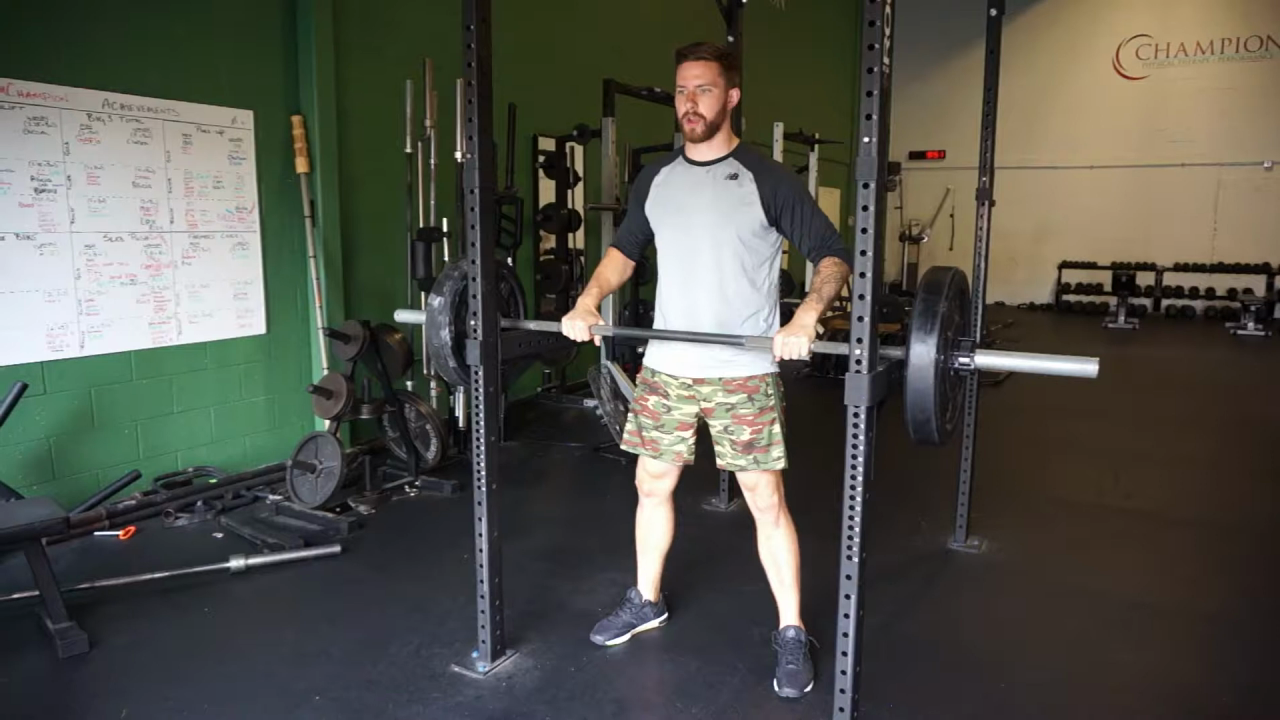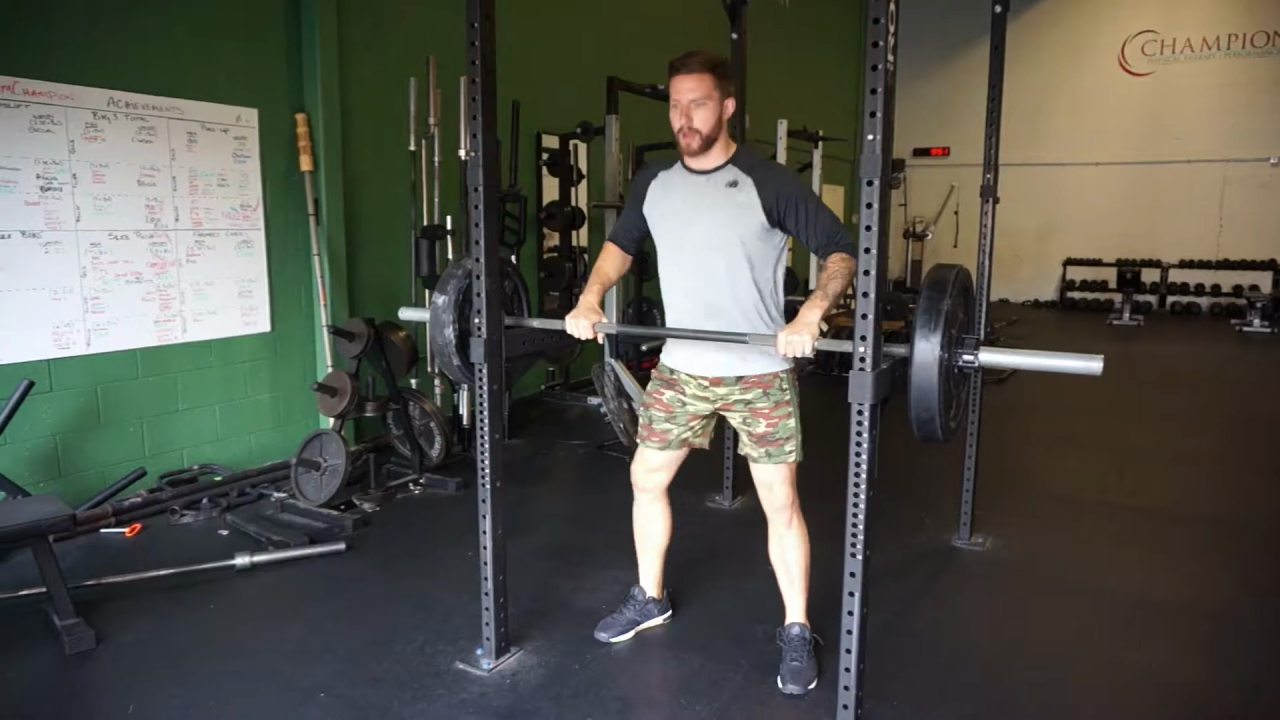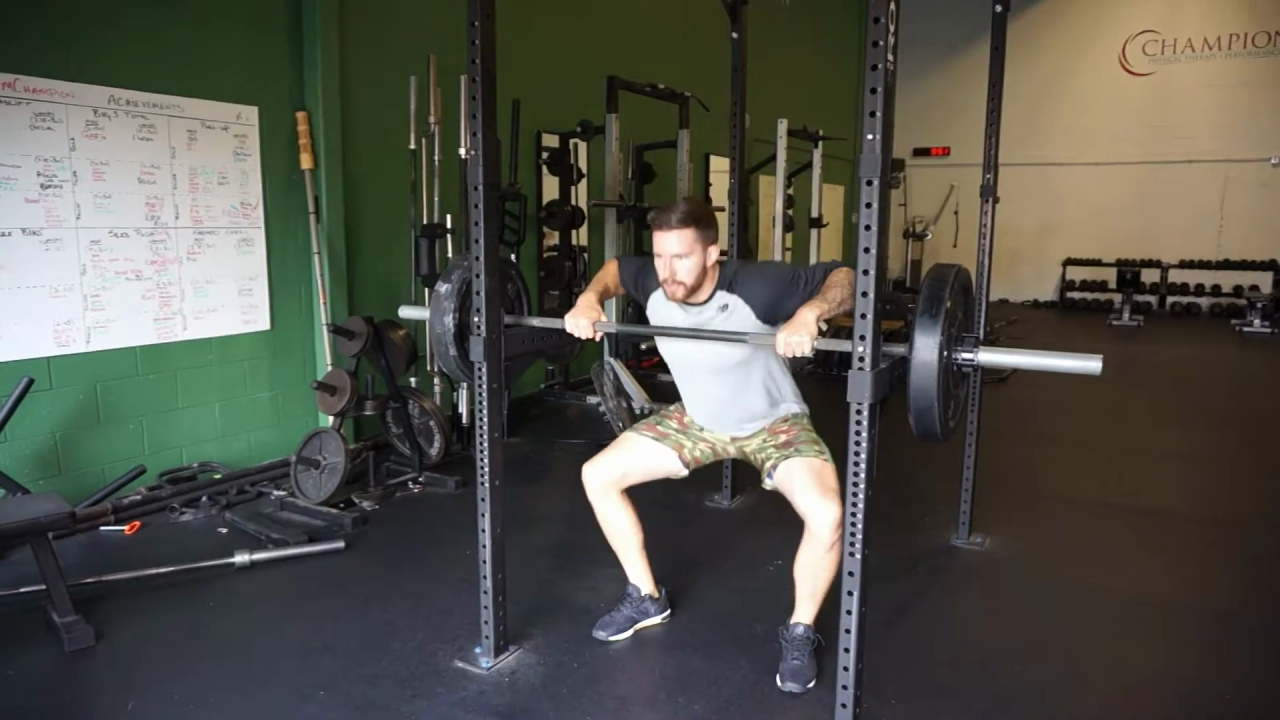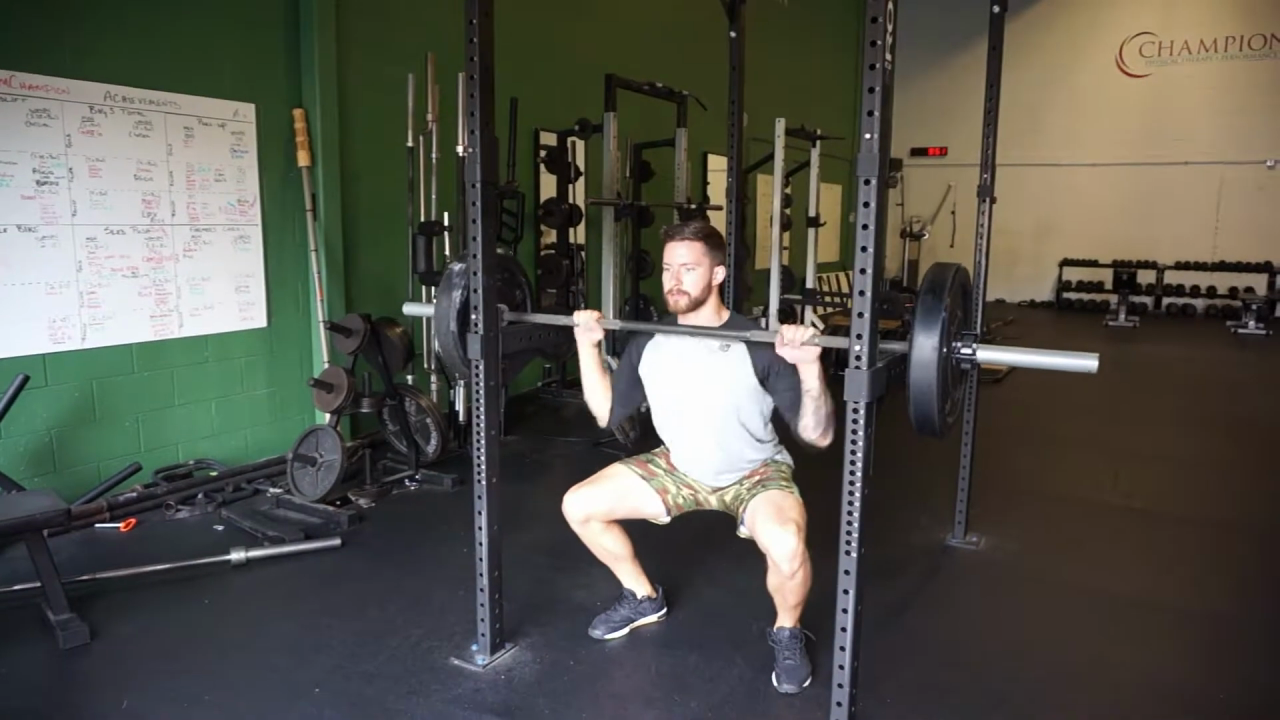
dt=0.5s
person 1, frame 1
left shoulder: (766, 179)
right shoulder: (656, 177)
left elbow: (832, 253)
right elbow: (626, 248)
left wrist: (805, 318)
right wrist: (588, 301)
left hip: (743, 371)
right hip: (666, 365)
left knee: (765, 501)
right knee: (652, 486)
left ankle: (791, 635)
right ankle: (647, 600)
person 1, frame 2
left shoulder: (767, 181)
right shoulder: (654, 181)
left elbow: (841, 249)
right elbow: (621, 244)
left wrist: (812, 313)
right wrist: (589, 298)
left hip: (758, 368)
right hip: (682, 365)
left knee: (780, 501)
right knee: (647, 479)
left ankle: (797, 633)
right ankle: (649, 599)
person 1, frame 3
left shoulder: (757, 285)
right shoulder: (652, 284)
left elbow: (844, 275)
right elbow: (616, 267)
left wrist: (808, 315)
right wrist: (589, 300)
left hip: (774, 422)
right hip: (695, 418)
left knee: (825, 516)
right knee: (598, 475)
left ankle: (799, 633)
right ankle: (647, 597)
person 1, frame 4
left shoulder: (756, 347)
right shoulder: (646, 343)
left elbow: (819, 435)
right elbow: (608, 413)
left wrist: (806, 363)
right wrist: (587, 343)
left hip: (754, 473)
right hip: (679, 467)
left knee: (785, 544)
right knee: (578, 506)
left ankle: (786, 634)
right ankle: (643, 597)
